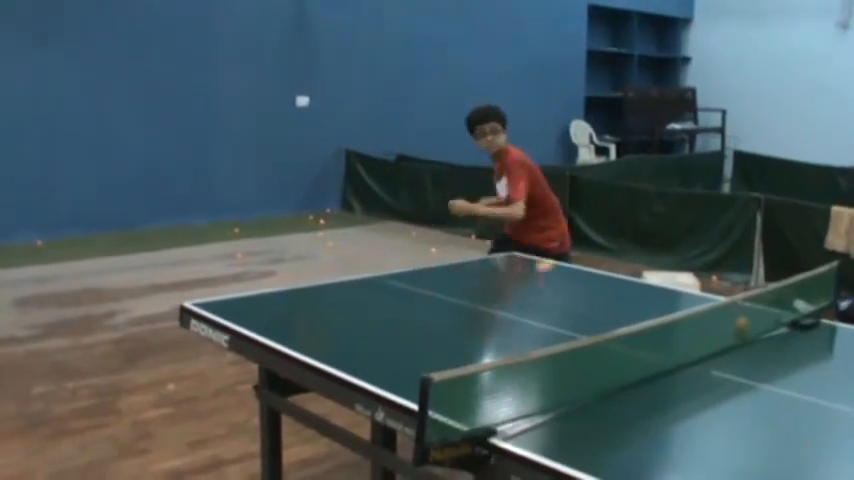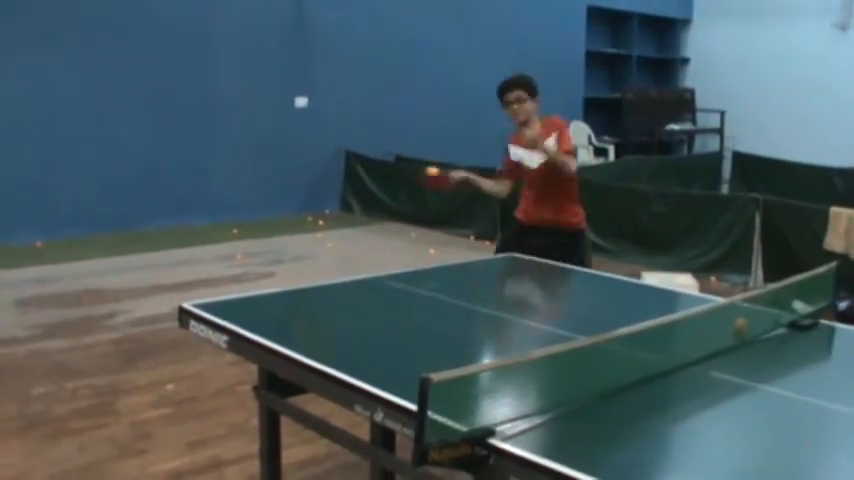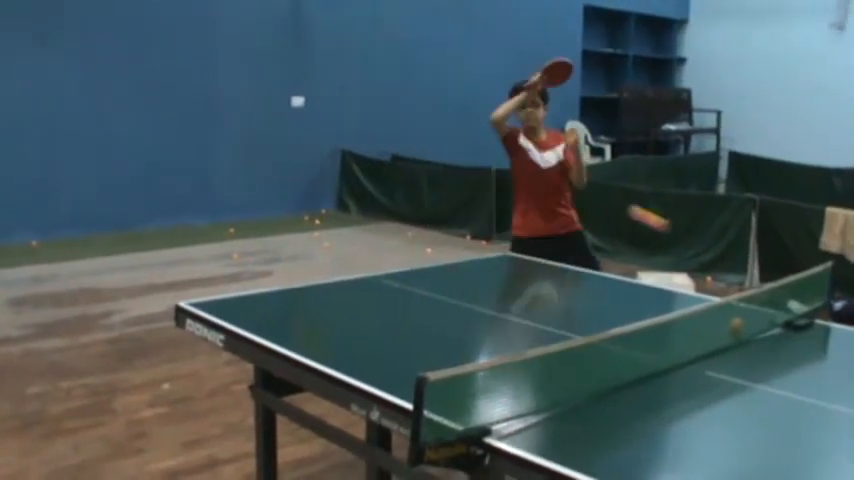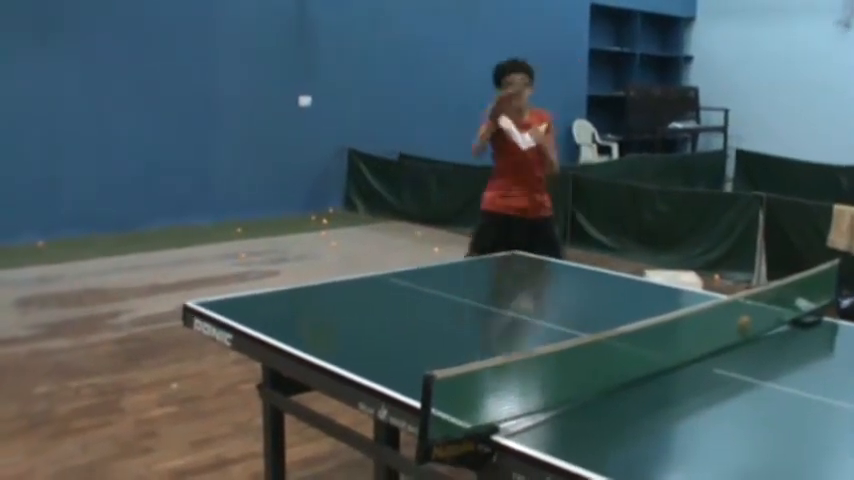
dt=0.2s
person 1, frame 1
left shoulder: (515, 161)
right shoulder: (500, 164)
left elbow: (517, 212)
left wrist: (471, 208)
right wrist: (491, 202)
left hip: (548, 242)
right hip: (517, 236)
person 1, frame 2
left shoulder: (557, 127)
right shoulder: (514, 143)
left elbow: (570, 169)
right elbow: (502, 190)
left wrist: (542, 146)
right wrist: (469, 177)
left hip: (566, 222)
right hip: (526, 221)
person 1, frame 3
left shoulder: (562, 141)
right shoulder: (516, 139)
left elbow: (579, 184)
right elbow: (496, 119)
left wrist: (575, 150)
right wrist: (526, 92)
left hip: (566, 228)
right hip: (527, 231)
person 1, frame 4
left shoulder: (543, 120)
right shoulder: (497, 121)
left elbow: (552, 169)
right elbow: (477, 150)
left wrist: (545, 144)
right wrist: (493, 119)
left hip: (538, 209)
right hip: (499, 208)
